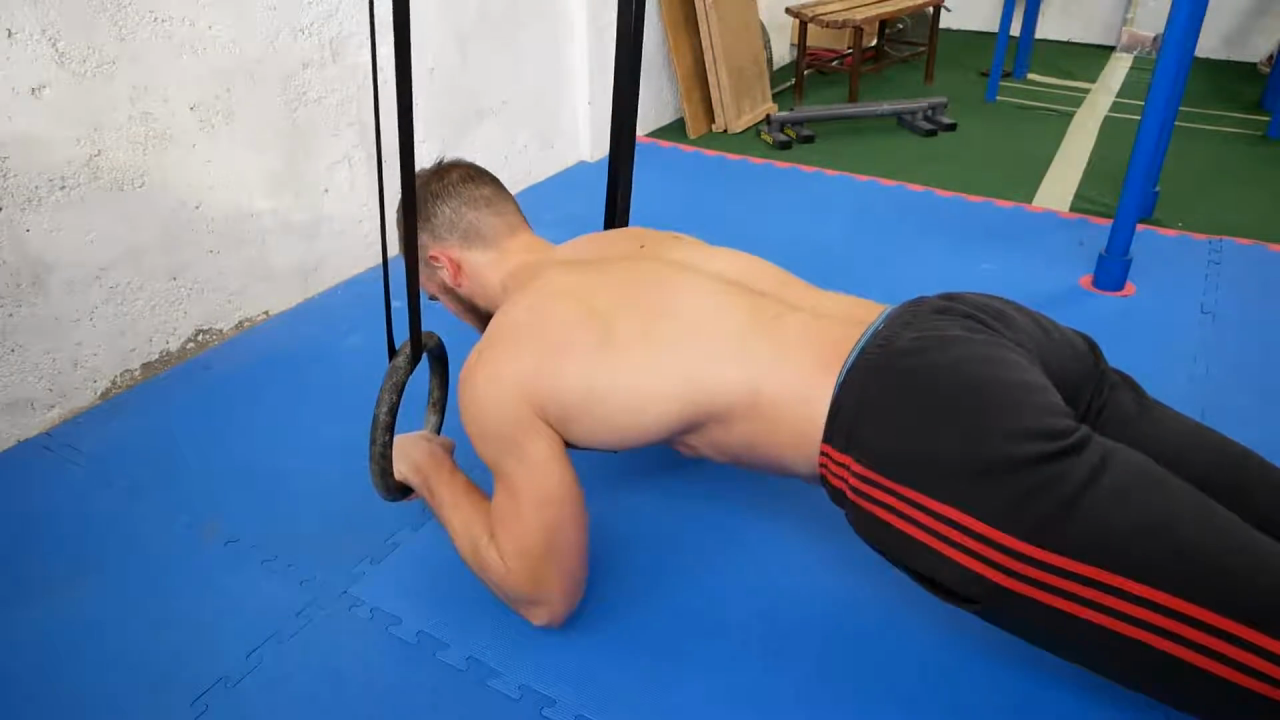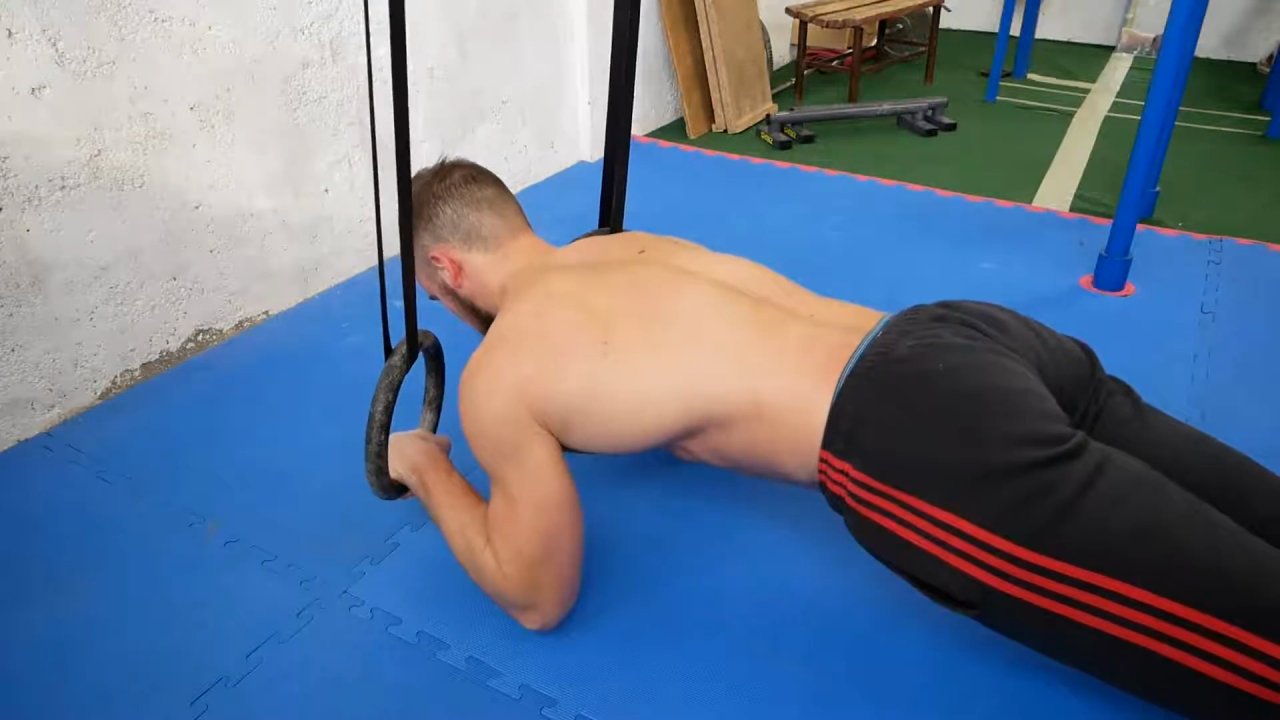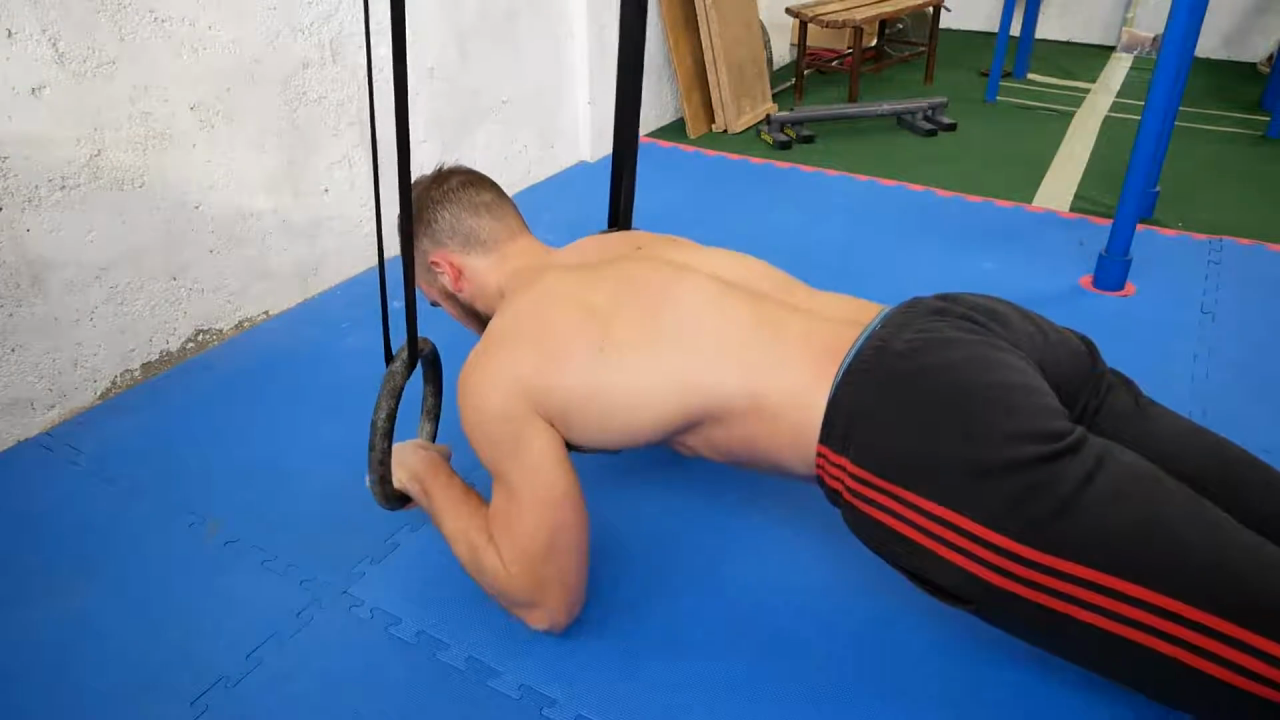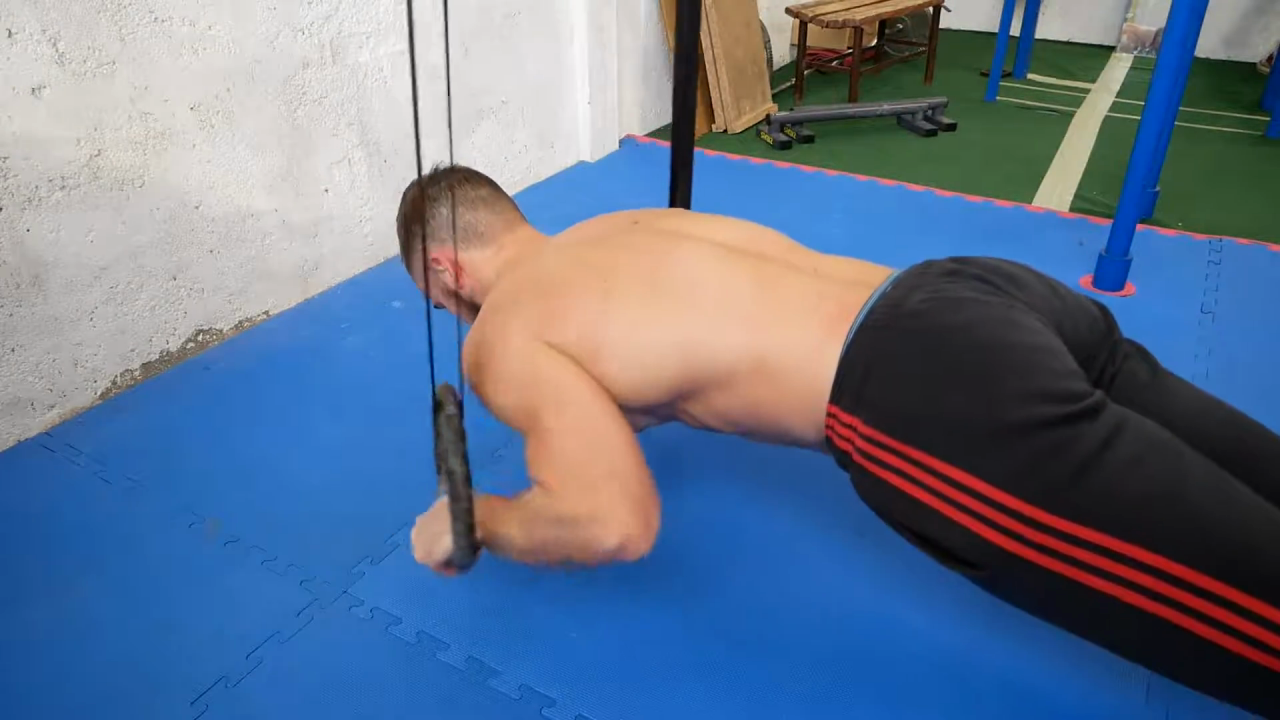
dt=0.3s
person 1, frame 1
left shoulder: (496, 376)
right shoulder: (618, 242)
left elbow: (546, 594)
left wrist: (430, 469)
left hip: (929, 439)
right hip: (969, 327)
person 1, frame 2
left shoulder: (498, 379)
right shoulder: (616, 247)
left elbow: (538, 597)
left wrist: (426, 469)
left hip: (926, 444)
right hip: (967, 336)
person 1, frame 3
left shoulder: (494, 372)
right shoulder: (612, 247)
left elbow: (546, 599)
left wrist: (424, 480)
left hip: (925, 435)
right hip: (970, 327)
person 1, frame 4
left shoulder: (500, 339)
right shoulder: (612, 230)
left elbow: (618, 524)
left wrist: (473, 521)
left hip: (936, 393)
right hip: (980, 292)
